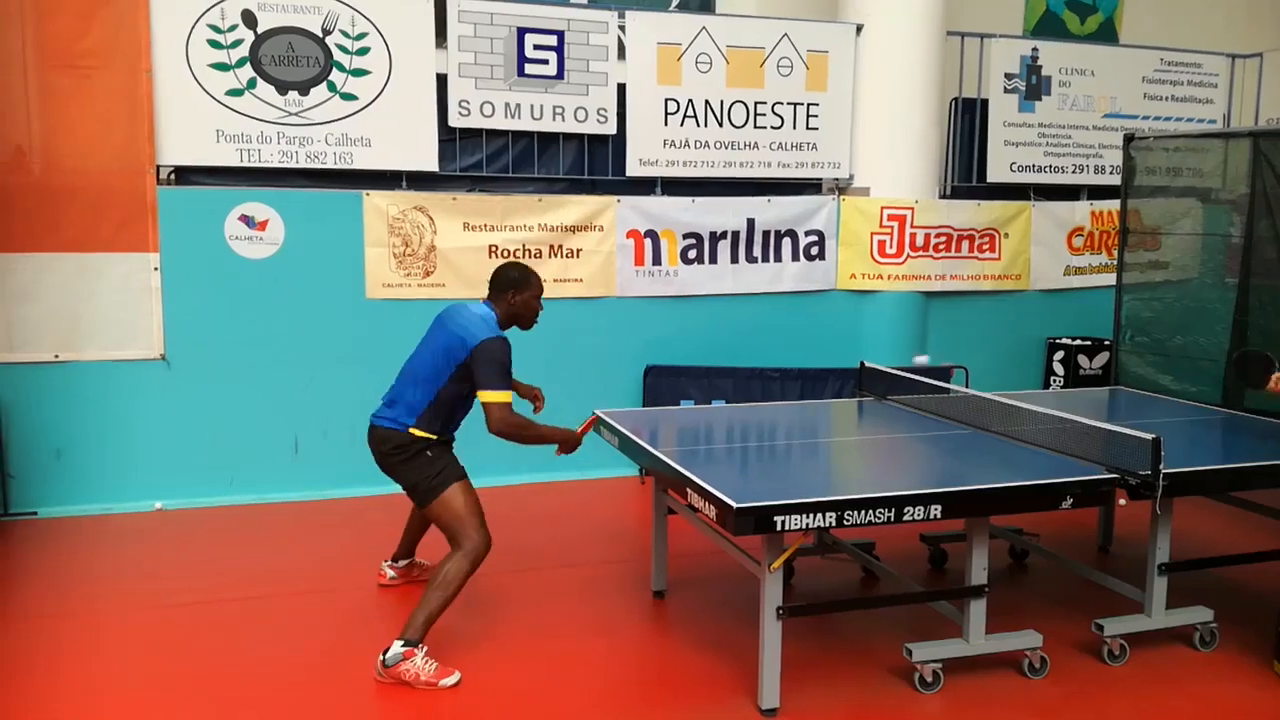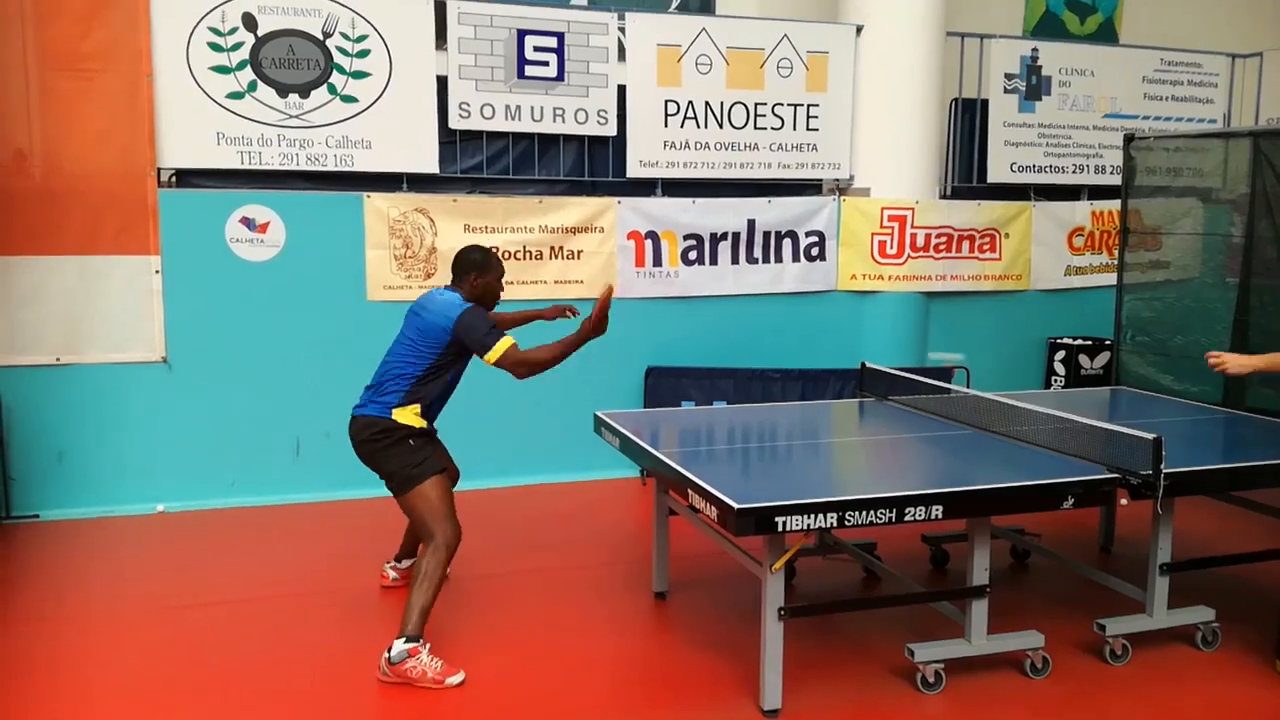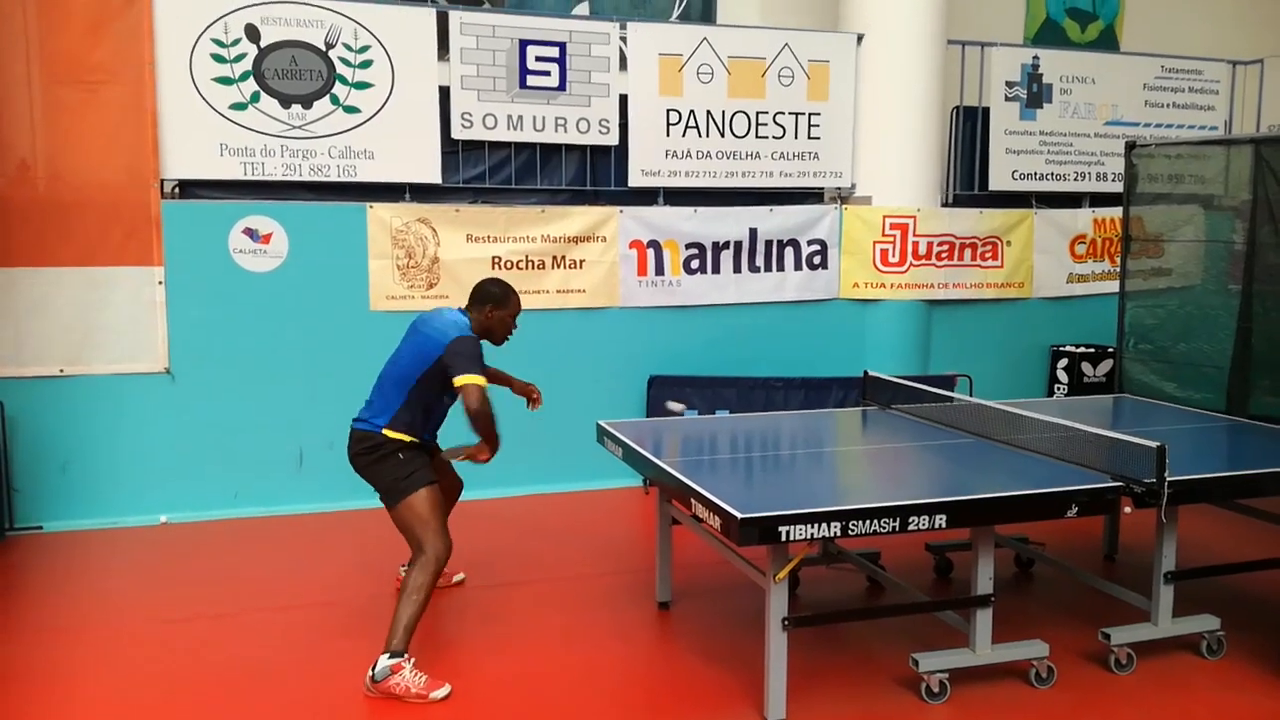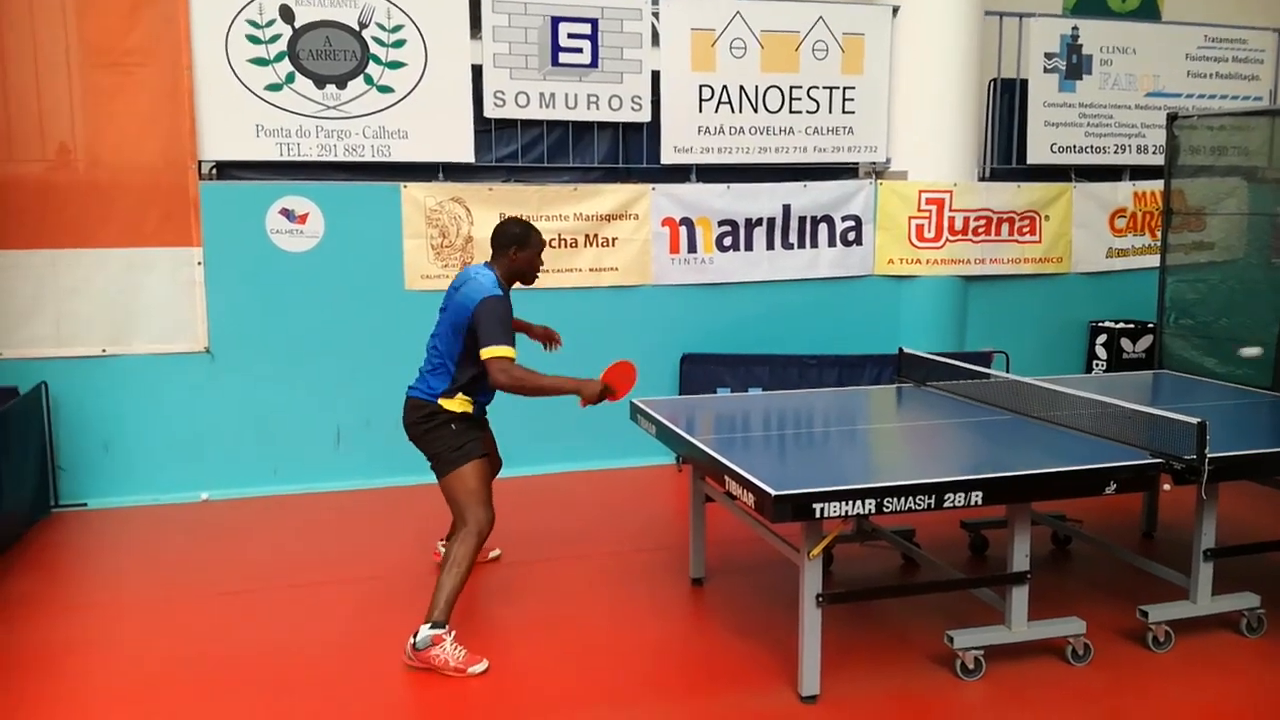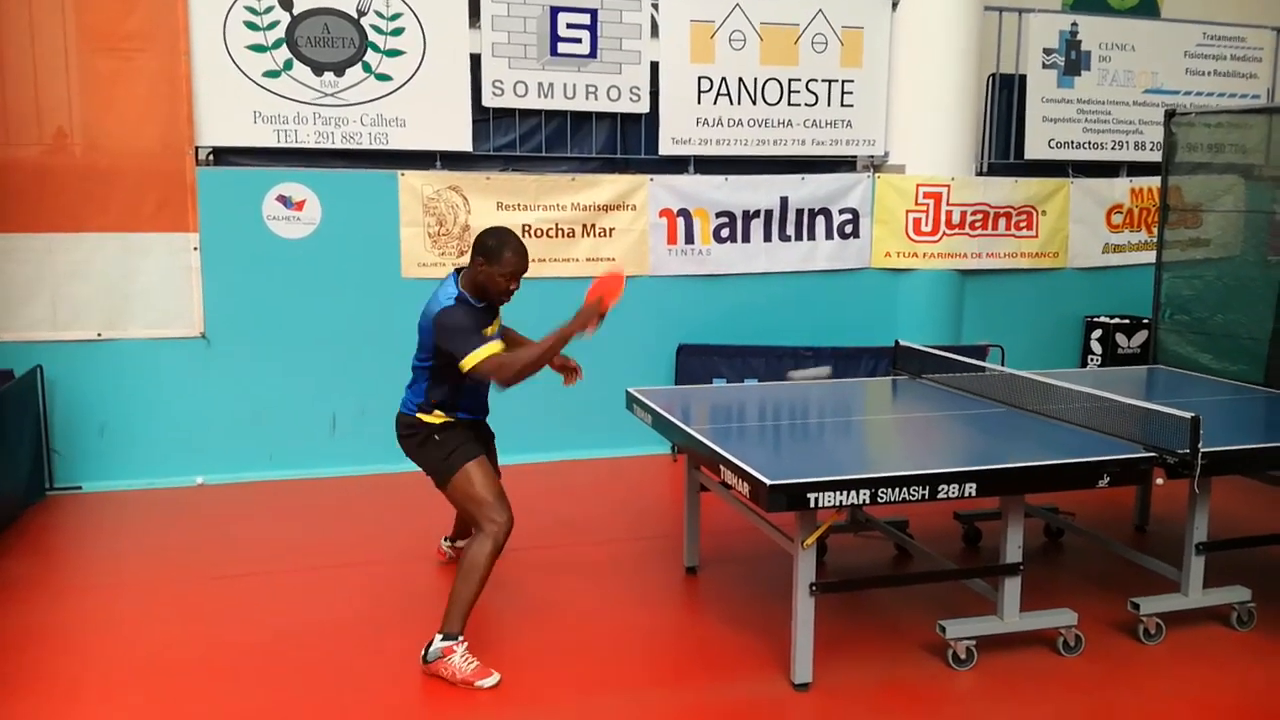
dt=0.5s
person 1, frame 1
left shoulder: (462, 312)
right shoulder: (492, 342)
right elbow: (500, 423)
left wrist: (518, 386)
right wrist: (561, 435)
left hip: (393, 429)
right hip: (408, 442)
left knee: (441, 492)
right knee: (474, 542)
left ankle: (399, 564)
right ankle: (401, 654)
person 1, frame 2
left shoulder: (438, 301)
right shoulder: (464, 316)
left elbow: (489, 327)
right elbow: (519, 366)
left wrist: (541, 314)
right wrist: (585, 334)
left hip: (383, 422)
right hip: (390, 429)
left knee: (445, 477)
right knee: (445, 535)
left ankle: (402, 565)
right ankle: (405, 652)
person 1, frame 3
left shoulder: (440, 318)
right shoulder: (463, 340)
right elbow: (475, 403)
left wrist: (516, 385)
right wrist: (491, 442)
left hip: (401, 437)
right hip: (392, 445)
left knee: (447, 488)
right knee: (435, 548)
left ankle: (420, 574)
right ankle: (392, 664)
person 1, frame 4
left shoulder: (475, 277)
right shoulder: (491, 300)
right elbow: (502, 375)
left wrist: (527, 328)
right wrist: (578, 386)
left hip: (450, 407)
right hip: (441, 414)
left knee: (488, 467)
right knee: (478, 520)
left ankle: (451, 546)
right ankle: (430, 637)
person 1, frame 5
left shoulder: (472, 291)
right shoulder: (449, 315)
left elbow: (497, 338)
right elbow: (502, 372)
left wrist: (554, 356)
right wrist: (561, 337)
left hip: (459, 420)
right hip: (432, 428)
left knee: (482, 486)
right knee: (496, 522)
left ankle: (456, 542)
right ankle: (445, 648)
